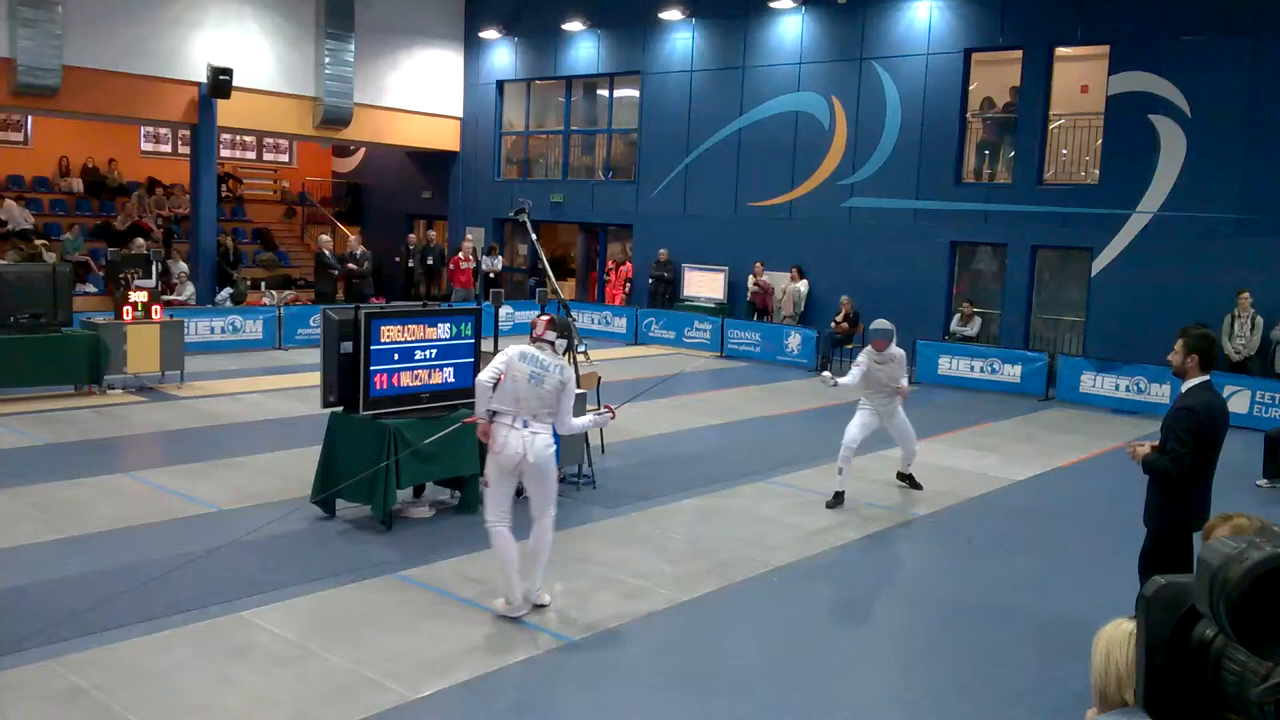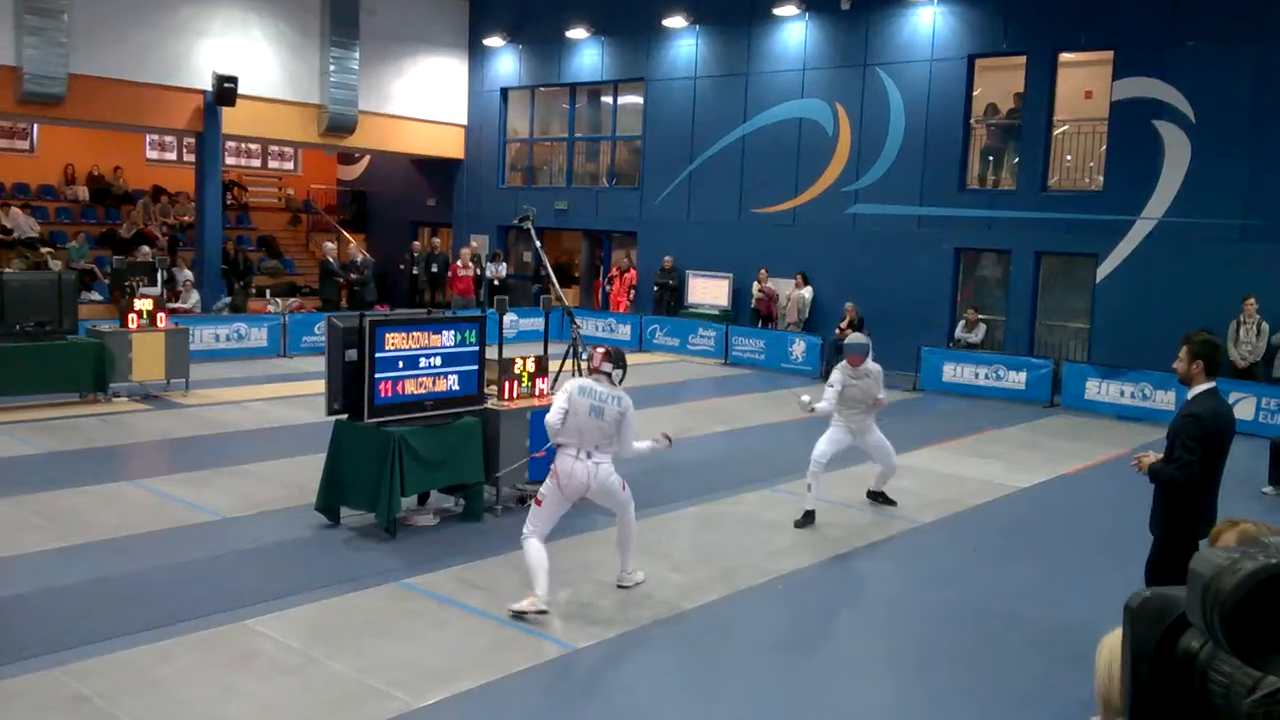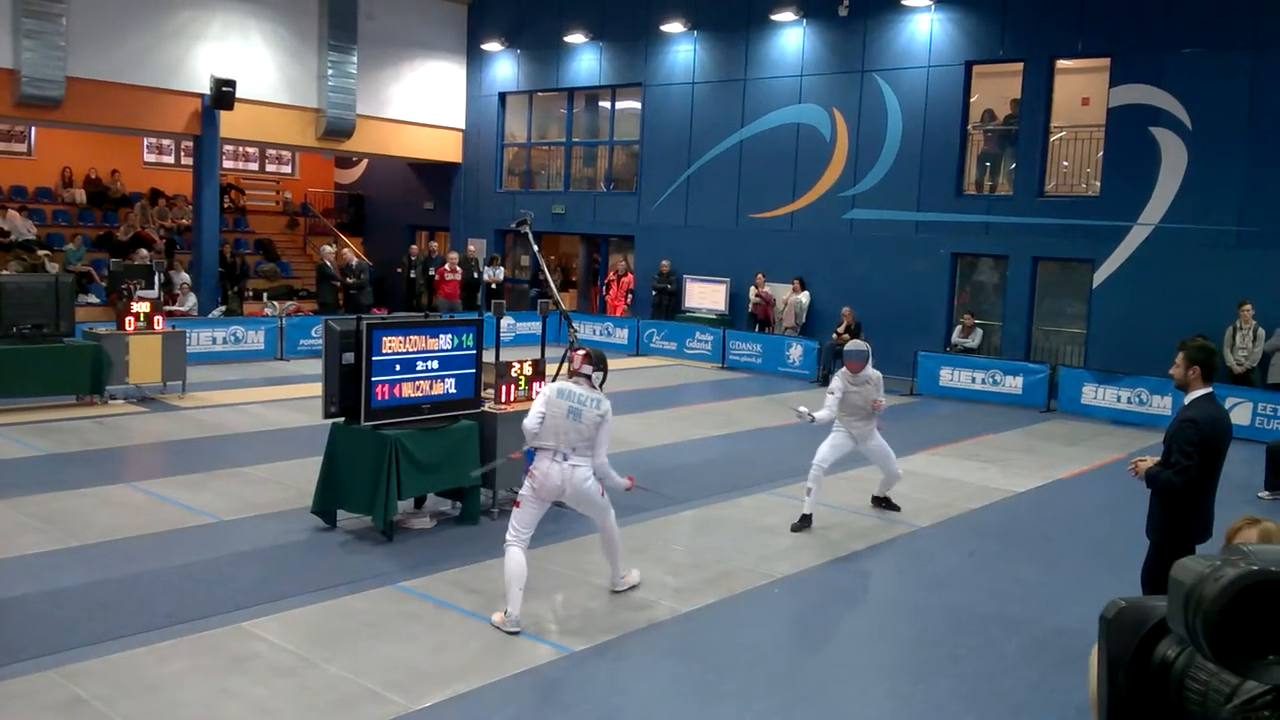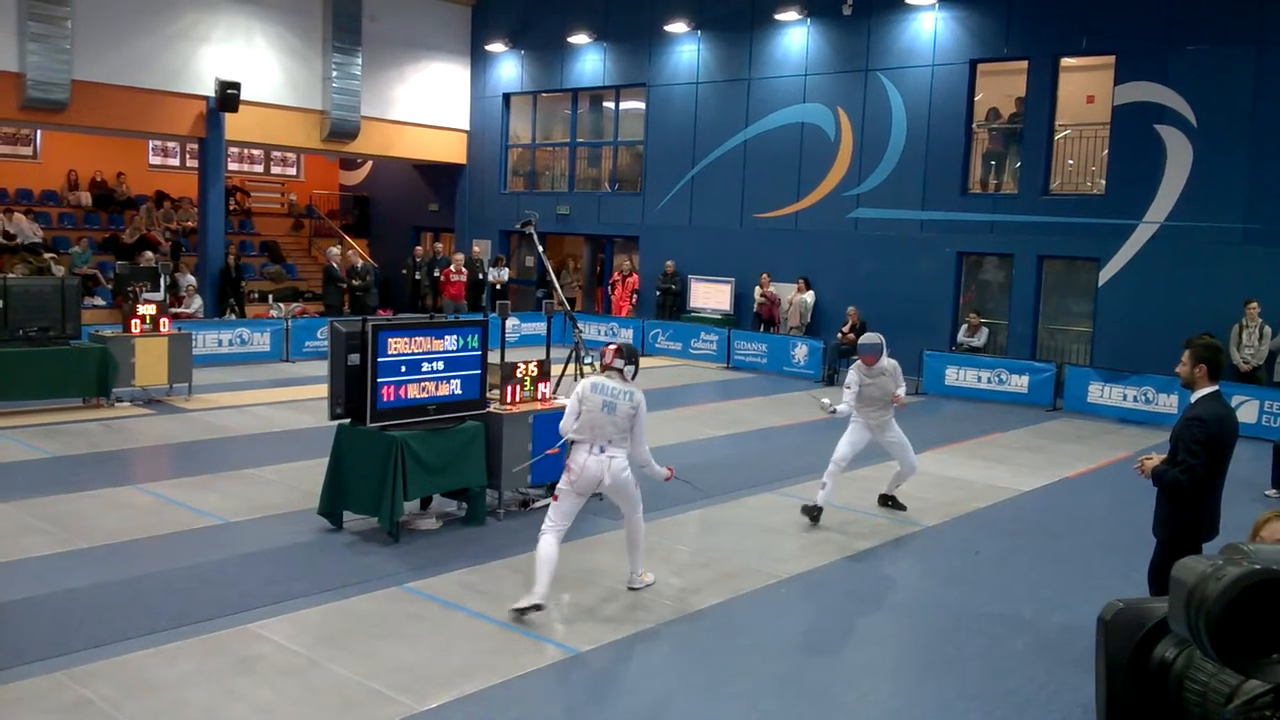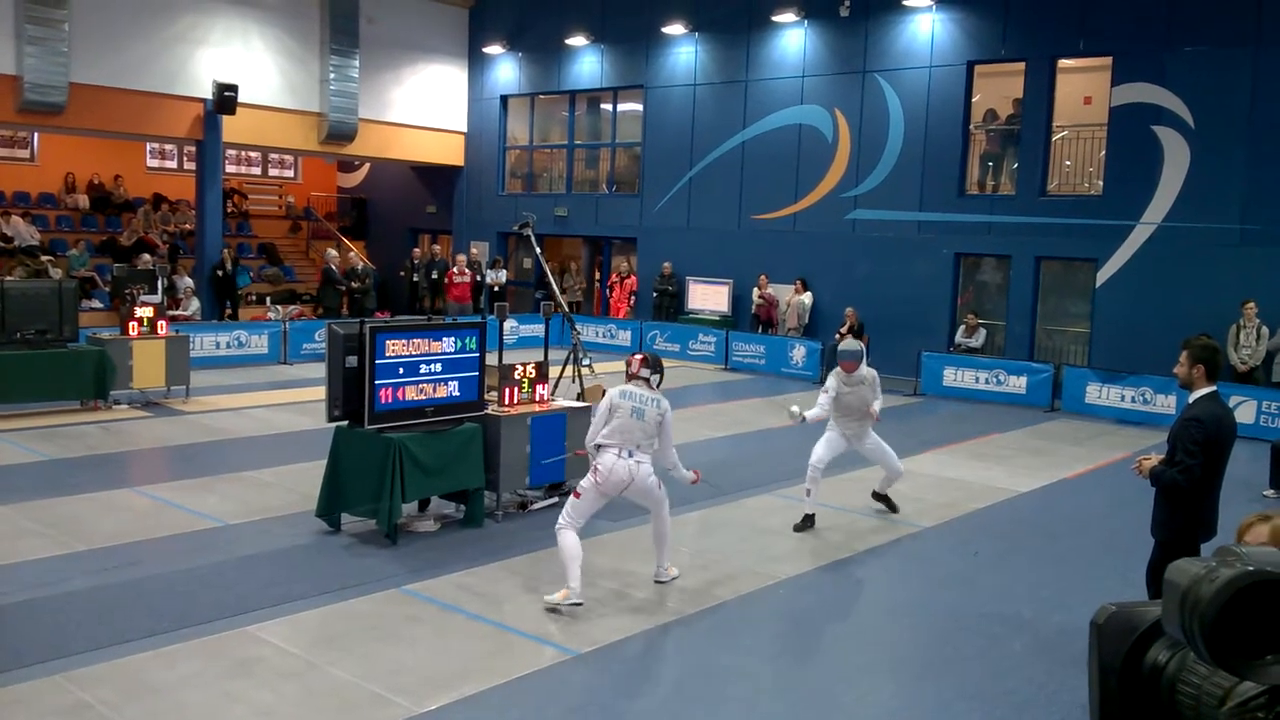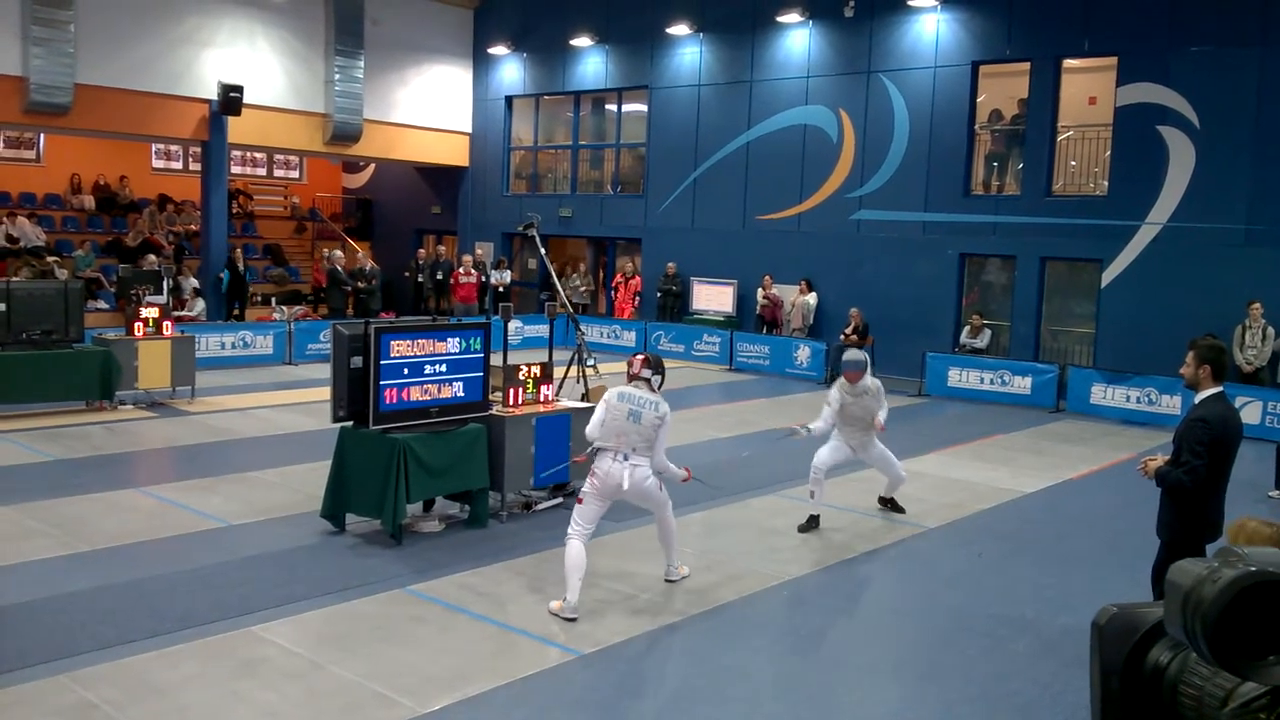
dt=0.5s
person 1, frame 1
left shoulder: (513, 353)
right shoulder: (564, 371)
left elbow: (483, 381)
right elbow: (564, 426)
left wrist: (482, 417)
right wrist: (597, 420)
left hip: (505, 441)
right hip: (540, 445)
left knee: (497, 523)
right knee: (543, 518)
left ankle: (514, 601)
right ankle: (535, 591)
person 1, frame 2
left shoulder: (573, 386)
right shoulder: (623, 401)
left elbow: (551, 422)
right elbow: (626, 449)
left wrist: (559, 442)
right wrist: (655, 444)
left hip: (567, 469)
right hip: (601, 472)
left knee: (532, 534)
right knee: (626, 510)
left ankle: (539, 597)
right ankle: (626, 573)
person 1, frame 3
left shoulder: (552, 389)
right shoulder: (602, 405)
left elbow: (529, 426)
right elbow: (599, 461)
left wrist: (539, 445)
right wrist: (621, 483)
left hip: (544, 472)
right hip: (580, 477)
left knee: (516, 543)
right knee: (606, 518)
left ankle: (512, 615)
right ankle: (619, 577)
person 1, frame 4
left shoulder: (586, 385)
right shoulder: (636, 397)
left elbow: (565, 429)
right elbow: (639, 450)
right wrist: (659, 472)
left hip: (581, 464)
right hip: (616, 467)
left knee: (551, 532)
right knee: (634, 513)
left ankle: (538, 594)
right ankle: (636, 575)
person 1, frame 5
left shoulder: (615, 394)
right shoulder: (662, 405)
left elbow: (592, 438)
right elbow: (666, 454)
right wrist: (685, 475)
left hip: (607, 468)
right hip: (640, 473)
left knee: (566, 527)
right knee: (661, 508)
left ankle: (572, 590)
right ankle: (663, 569)
person 1, frame 6
left shoulder: (614, 394)
right shoulder: (662, 407)
left elbow: (592, 433)
right elbow: (657, 459)
right wrist: (679, 473)
left hip: (606, 471)
right hip: (640, 475)
left knee: (576, 536)
right knee: (665, 510)
left ankle: (570, 602)
right ankle: (673, 568)
person 2, frame 1
left shoulder: (1188, 407)
right shoulder: (1214, 399)
left elbow: (1173, 469)
left wrist: (1146, 458)
right wrist: (1159, 449)
left hip: (1174, 507)
right hip: (1189, 503)
left knee: (1154, 575)
right knee: (1176, 573)
person 2, frame 2
left shoulder: (1194, 414)
right shoulder: (1220, 406)
left elbow: (1180, 477)
left wrist: (1152, 467)
right wrist: (1164, 459)
left hip: (1180, 516)
right hip: (1196, 512)
left knee: (1161, 582)
right knee: (1180, 581)
person 2, frame 3
left shoulder: (1191, 419)
right shoulder: (1217, 411)
left elbow: (1178, 481)
left wrist: (1149, 472)
right wrist: (1161, 462)
left hip: (1176, 521)
right hip: (1192, 517)
left knee: (1156, 586)
person 2, frame 4
left shoulder: (1197, 417)
right shoulder: (1223, 410)
left elbow: (1185, 479)
left wrist: (1155, 471)
right wrist: (1167, 460)
left hip: (1183, 520)
right hip: (1199, 515)
left knee: (1163, 585)
person 2, frame 5
left shoulder: (1195, 417)
right shoulder: (1220, 409)
left elbow: (1183, 480)
left wrist: (1153, 471)
right wrist: (1165, 460)
left hip: (1181, 520)
right hip: (1195, 516)
left knee: (1161, 585)
person 2, frame 6
left shoulder: (1201, 418)
right shoulder: (1227, 411)
left elbow: (1188, 480)
left wrist: (1159, 472)
right wrist: (1170, 461)
left hip: (1187, 521)
right hip: (1202, 517)
left knee: (1167, 586)
person 3, frame 1
left shoulder: (900, 355)
right shoulder: (865, 357)
right elbow: (852, 379)
left wrist: (904, 387)
right wrist: (834, 381)
left hip: (893, 410)
right hip: (868, 408)
left knee: (910, 448)
right knee: (848, 444)
left ankle: (904, 473)
right ankle: (839, 493)
person 3, frame 2
left shoulder: (875, 370)
right shoulder: (839, 372)
right elbow: (828, 404)
left wrist: (880, 401)
right wrist: (811, 406)
left hip: (867, 428)
right hip: (841, 426)
left knee: (891, 466)
right knee: (817, 458)
left ankle: (875, 491)
right ankle: (809, 512)
person 3, frame 3
left shoulder: (876, 377)
right shoulder: (840, 379)
right elbow: (829, 411)
left wrist: (881, 406)
right wrist: (811, 417)
left hip: (869, 433)
right hip: (844, 432)
left knee: (895, 474)
right knee: (819, 463)
left ankle: (880, 497)
right ankle: (806, 516)
person 3, frame 4
left shoulder: (892, 366)
right shoulder: (856, 372)
left elbow: (900, 385)
right elbow: (847, 405)
left wrist: (900, 396)
right wrist: (832, 408)
left hip: (886, 424)
right hip: (861, 423)
left knee: (910, 466)
right knee: (838, 460)
left ankle: (886, 496)
right ankle: (817, 508)
person 3, frame 5
left shoulder: (871, 376)
right shoulder: (835, 379)
left elbow: (877, 398)
right elbow: (821, 410)
left wrist: (875, 409)
right wrist: (802, 416)
left hip: (864, 433)
right hip: (838, 432)
left knee: (897, 470)
right knee: (816, 463)
left ankle: (880, 493)
right ankle: (809, 516)
person 3, frame 6
left shoulder: (875, 386)
right shoulder: (838, 390)
left elbow: (882, 407)
right elbow: (824, 422)
left wrist: (880, 420)
right wrist: (807, 429)
left hip: (868, 442)
right hip: (842, 440)
left knee: (899, 477)
right knee: (818, 464)
left ankle: (886, 498)
right ankle: (814, 517)
